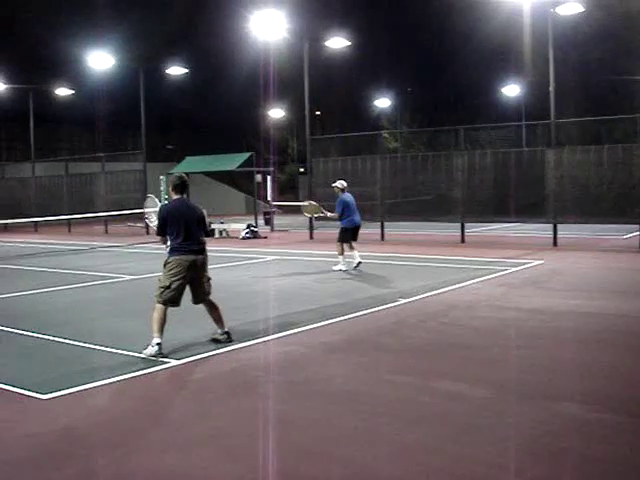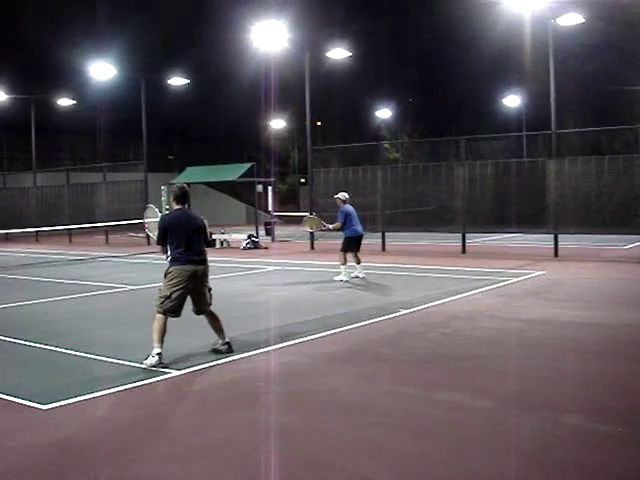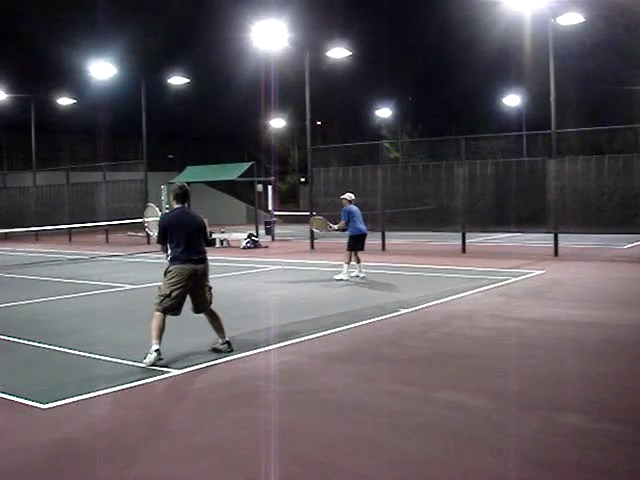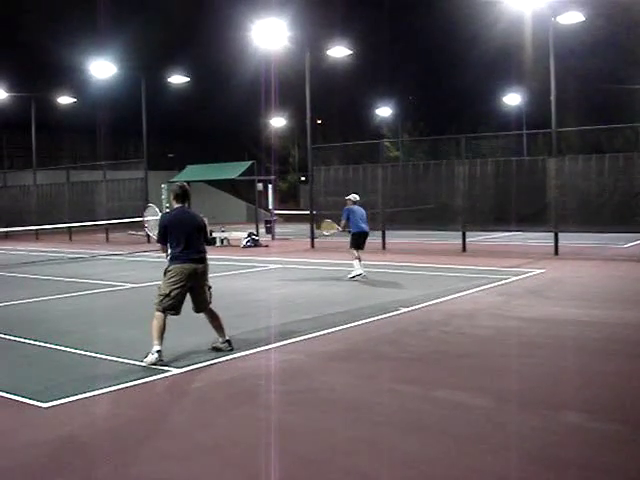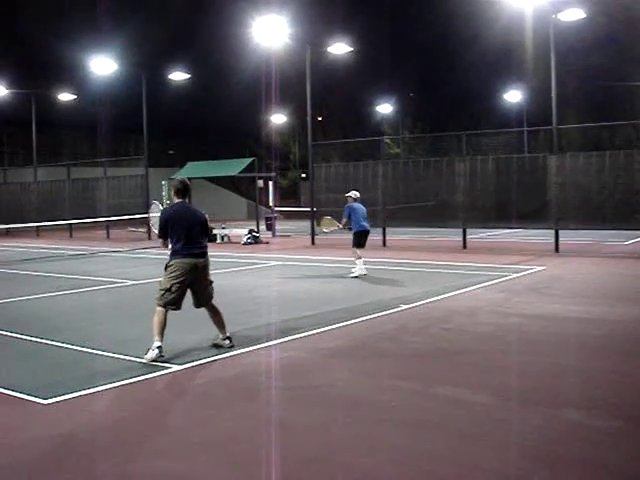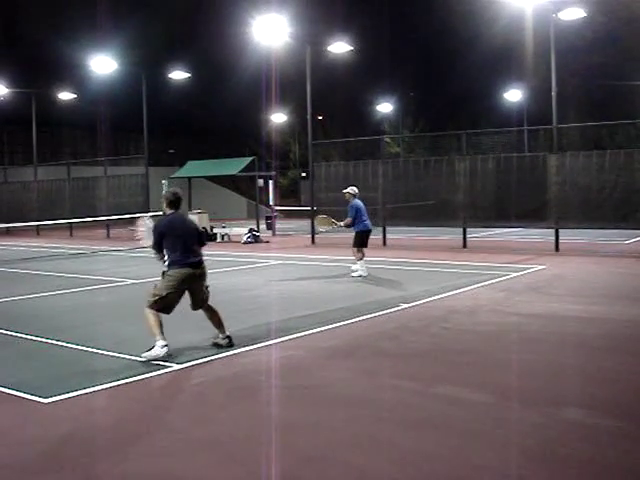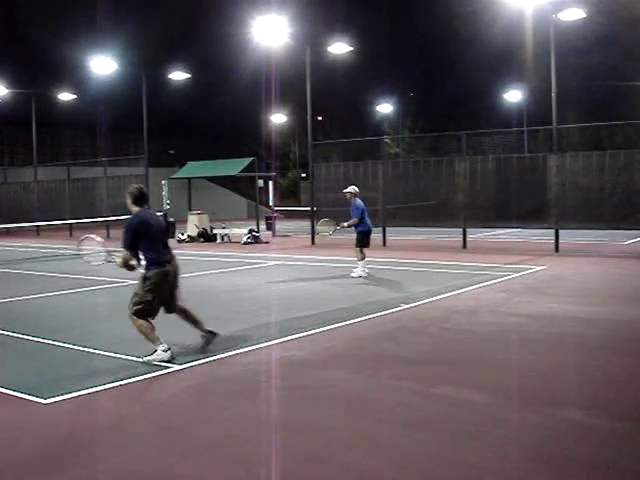
dt=0.3s
person 1, frame 1
left shoulder: (165, 209)
right shoulder: (197, 210)
left elbow: (163, 239)
right elbow: (204, 234)
left hip: (179, 258)
right hip: (199, 256)
left knee: (161, 301)
right knee: (205, 298)
left ankle: (156, 343)
right ankle: (223, 332)
person 1, frame 2
left shoulder: (166, 219)
right shoulder: (198, 220)
left elbow: (164, 250)
right elbow: (205, 245)
left hip: (179, 268)
right hip: (200, 266)
left knee: (161, 312)
right knee: (205, 309)
left ankle: (157, 353)
right ankle: (224, 343)
person 1, frame 3
left shoulder: (166, 218)
right shoulder: (198, 219)
left elbow: (164, 248)
right elbow: (205, 244)
left hip: (179, 267)
right hip: (200, 266)
left knee: (160, 310)
right knee: (206, 308)
left ankle: (155, 350)
right ankle: (224, 342)
person 1, frame 4
left shoulder: (166, 218)
right shoulder: (198, 219)
left elbow: (164, 248)
left hip: (179, 267)
right hip: (200, 265)
left knee: (160, 310)
right knee: (205, 307)
left ankle: (156, 350)
right ankle: (224, 341)
person 1, frame 5
left shoulder: (167, 213)
right shoulder: (199, 214)
left elbow: (165, 243)
right elbow: (205, 240)
left hip: (179, 262)
right hip: (201, 261)
left knee: (162, 306)
right knee: (207, 303)
left ankle: (157, 347)
right ankle: (225, 337)
person 1, frame 6
left shoulder: (161, 224)
right shoulder: (190, 223)
left elbow: (159, 254)
left hip: (177, 271)
right hip: (198, 268)
left knee: (151, 308)
right knee: (204, 304)
left ankle: (160, 345)
right ankle: (224, 336)
person 1, frame 7
left shoulder: (134, 222)
right shoulder: (157, 218)
left elbow: (129, 254)
left wrist: (123, 263)
right wrist: (132, 262)
left hip: (156, 272)
right hip: (169, 268)
left knee: (136, 314)
right knee: (174, 306)
left ankle: (163, 349)
right ankle: (205, 331)
